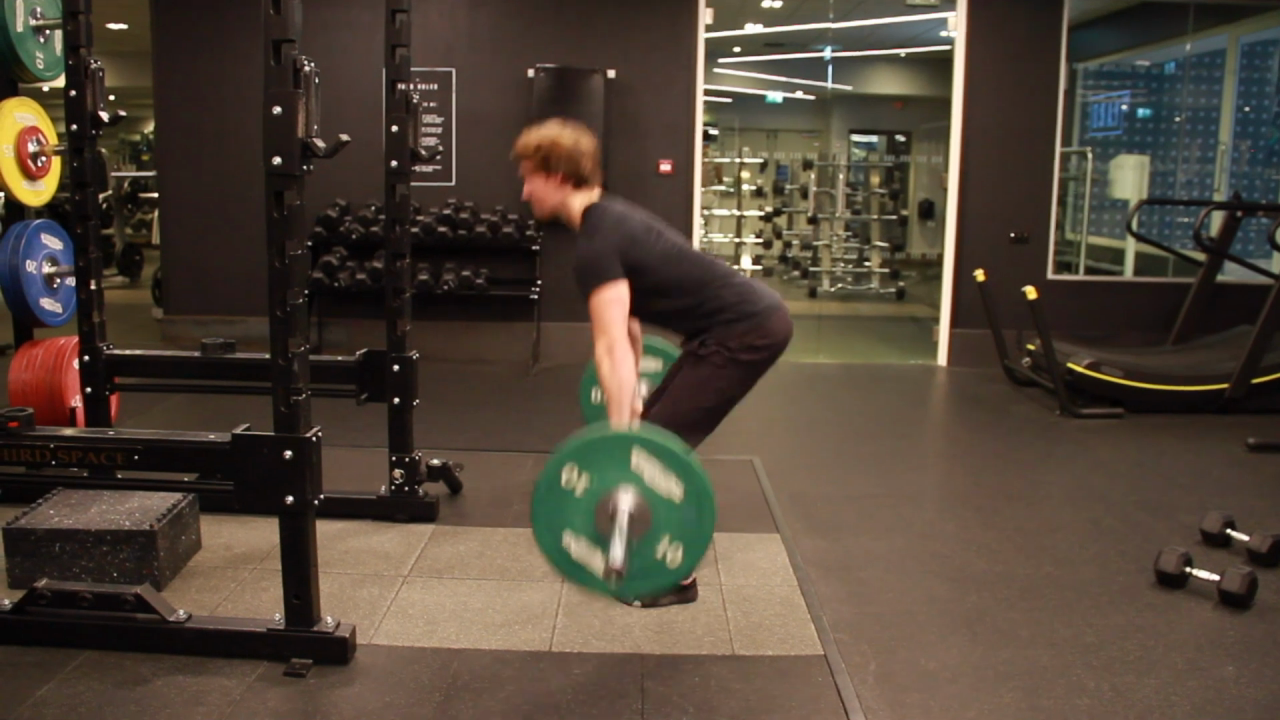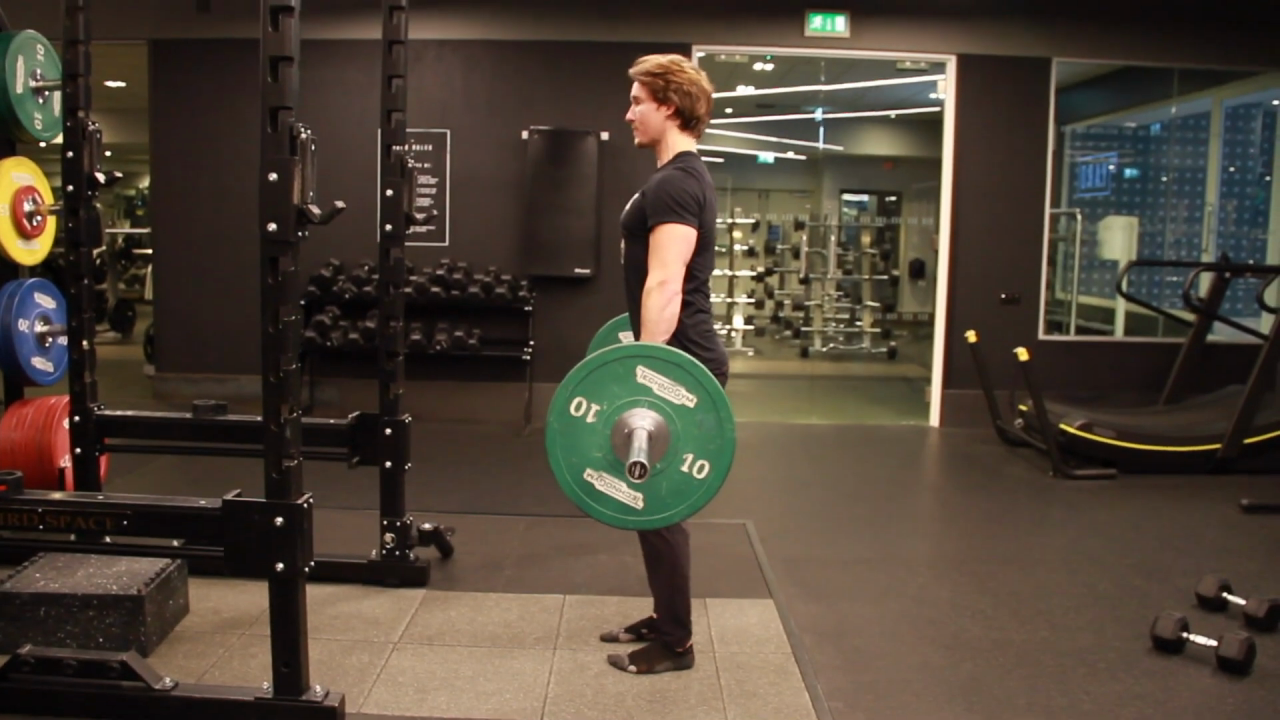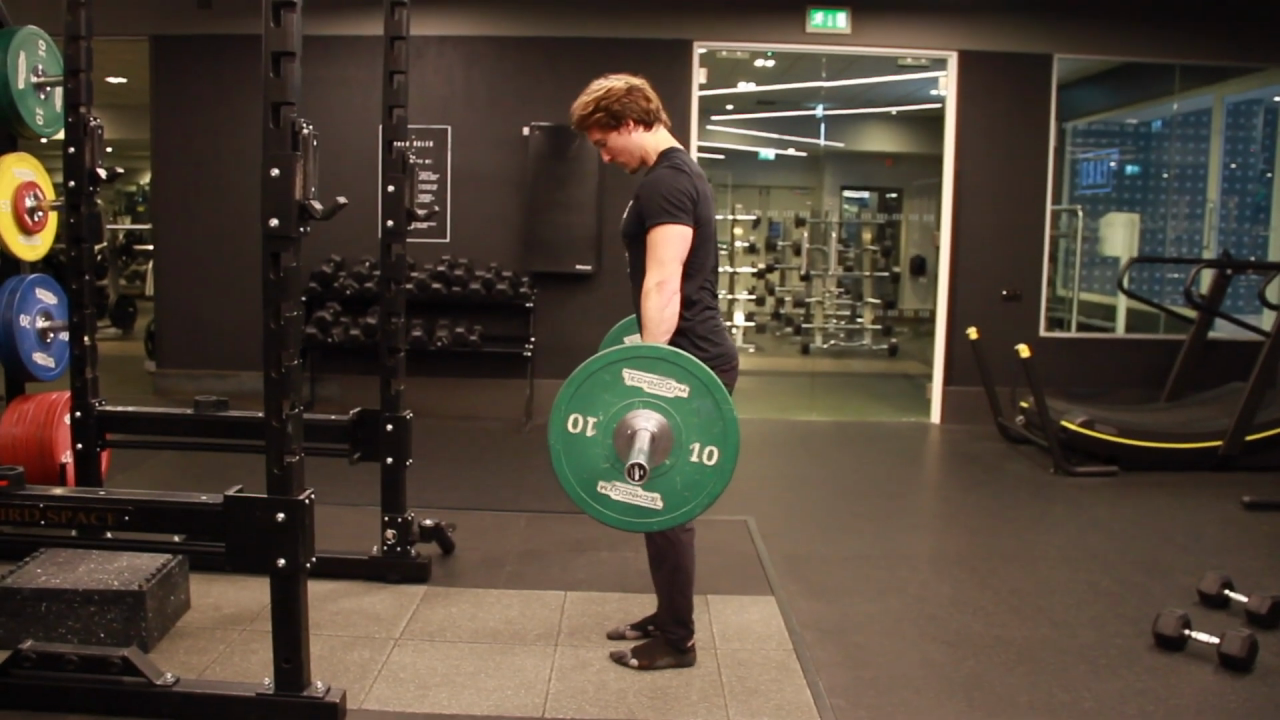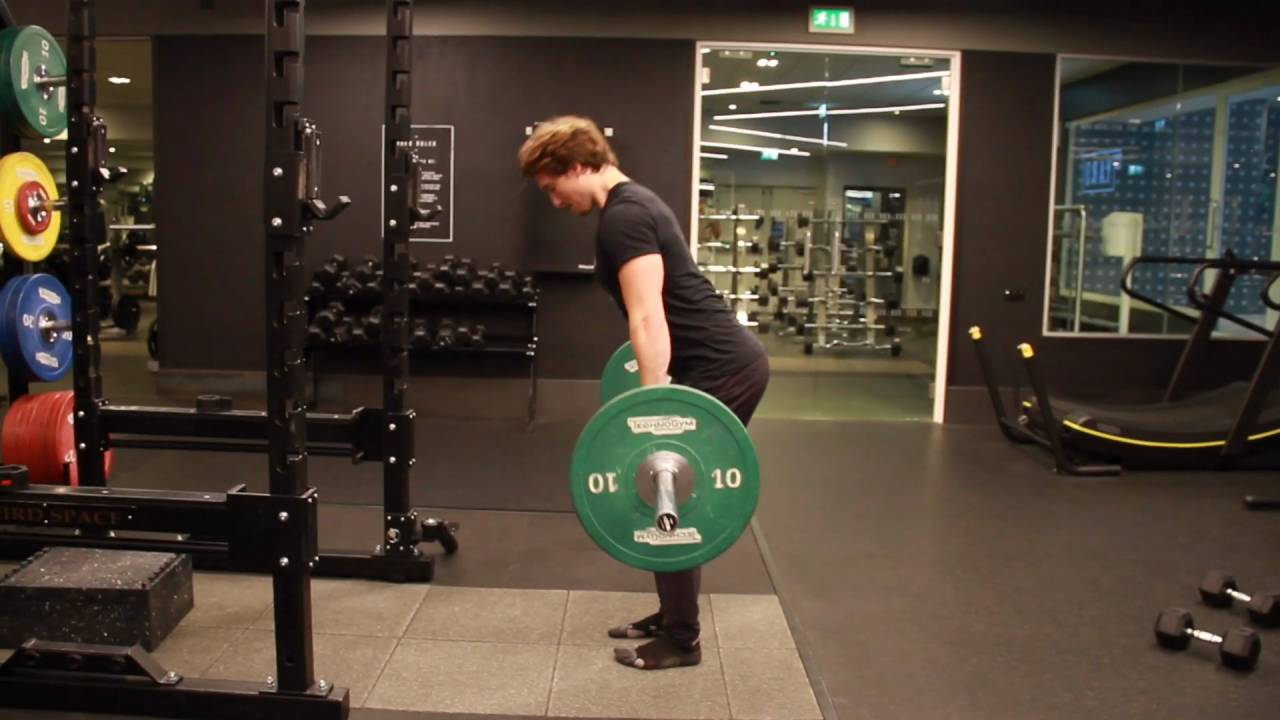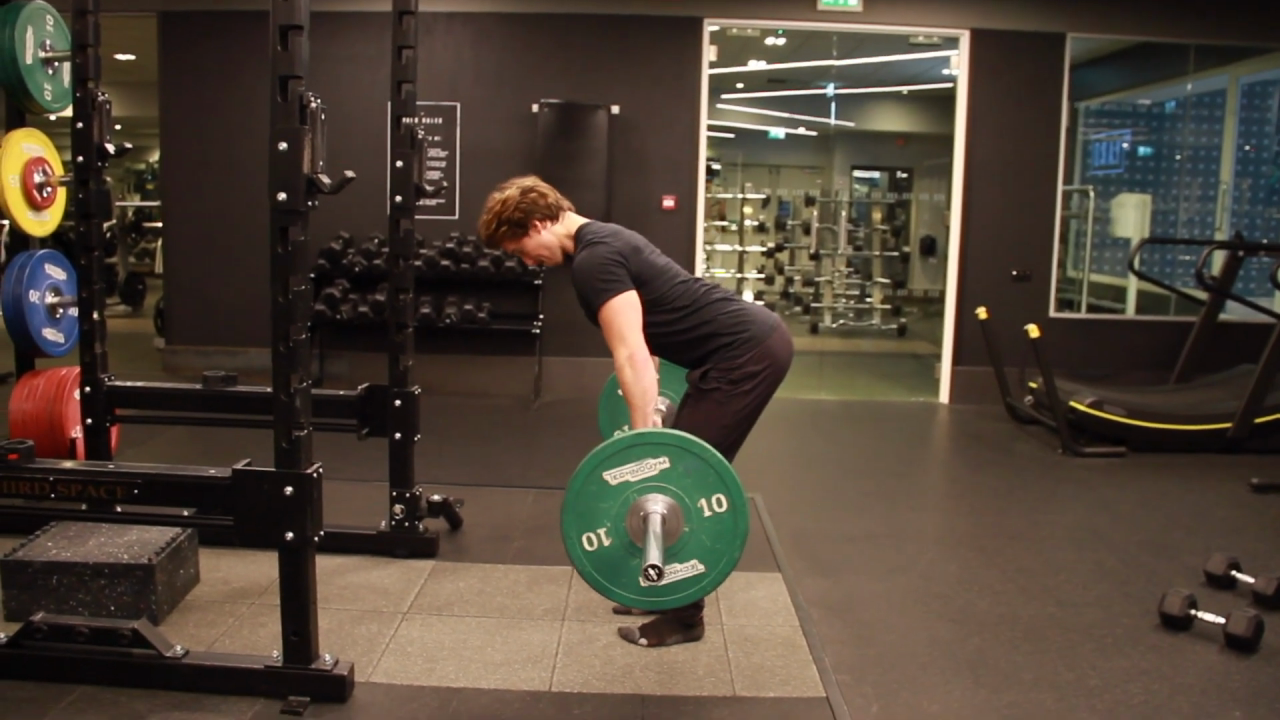
dt=1s
person 1, frame 1
left shoulder: (597, 247)
right shoulder: (613, 218)
left elbow: (610, 349)
right elbow: (628, 321)
right wrist: (635, 384)
left hip: (748, 328)
right hip: (747, 320)
right knee: (661, 437)
left ankle: (678, 579)
person 1, frame 2
left shoulder: (674, 183)
right shoulder: (682, 178)
left elbow: (664, 286)
right hip: (679, 362)
left ankle: (674, 642)
right ankle: (665, 618)
person 1, frame 3
left shoulder: (665, 181)
right shoulder: (678, 174)
left elbow: (664, 285)
left hip: (689, 366)
right hip: (696, 359)
left ankle: (674, 640)
right ankle: (668, 617)
person 1, frame 4
left shoulder: (621, 218)
right shoulder: (633, 205)
left elbow: (648, 318)
left hip: (723, 371)
right hip: (726, 362)
left ankle: (679, 639)
right ankle: (671, 616)
person 1, frame 5
left shoulder: (592, 261)
right shoulder: (604, 240)
left elbow: (631, 355)
right elbow: (643, 339)
right wrist: (651, 412)
left hip: (746, 353)
right hip: (756, 340)
left ankle: (683, 617)
